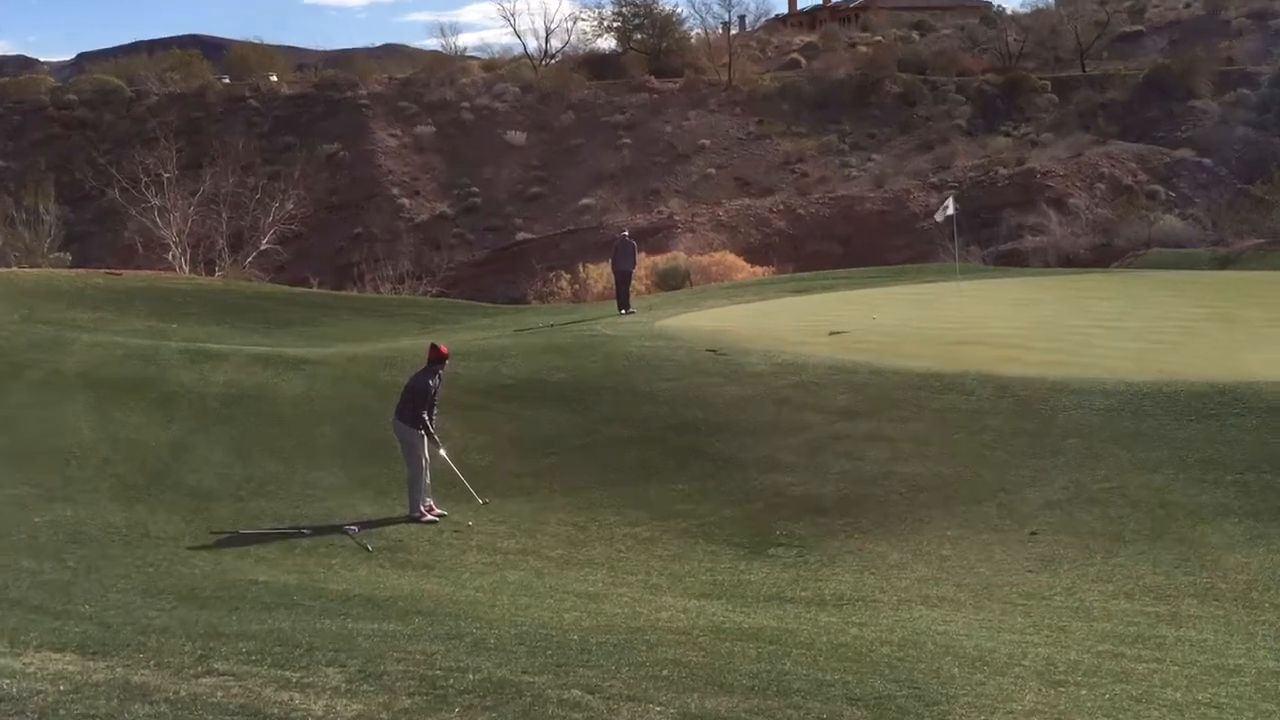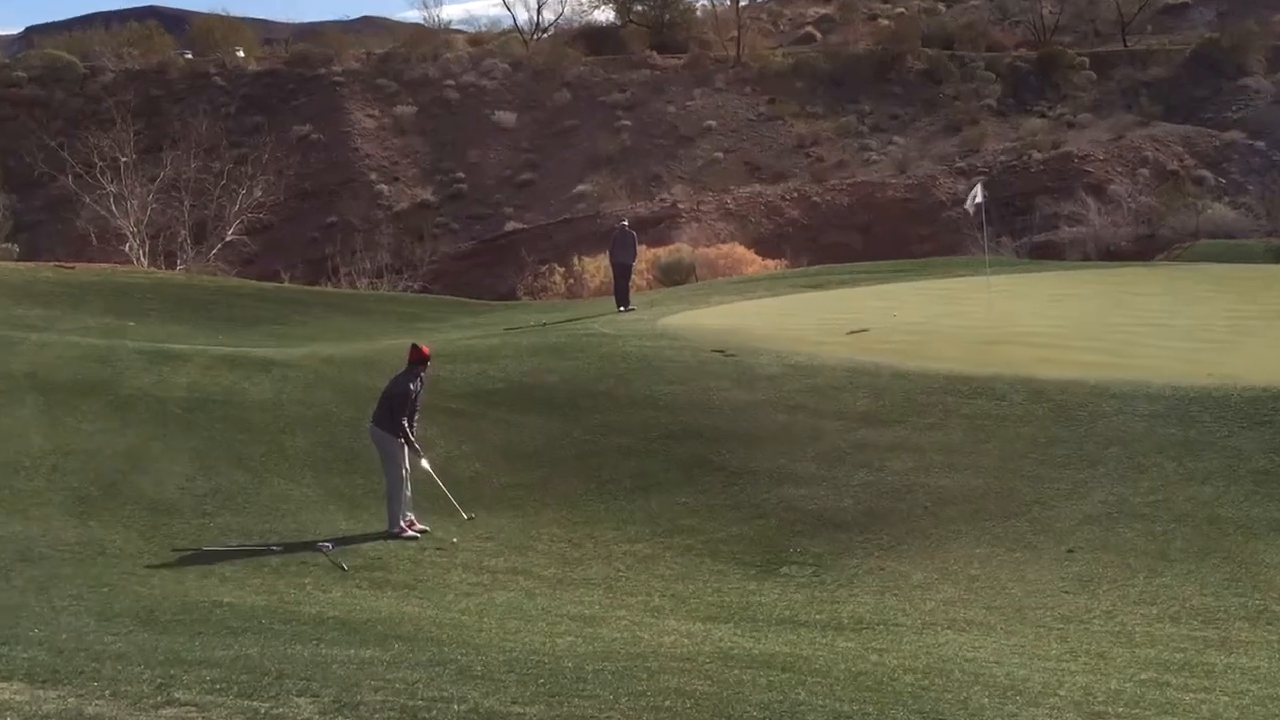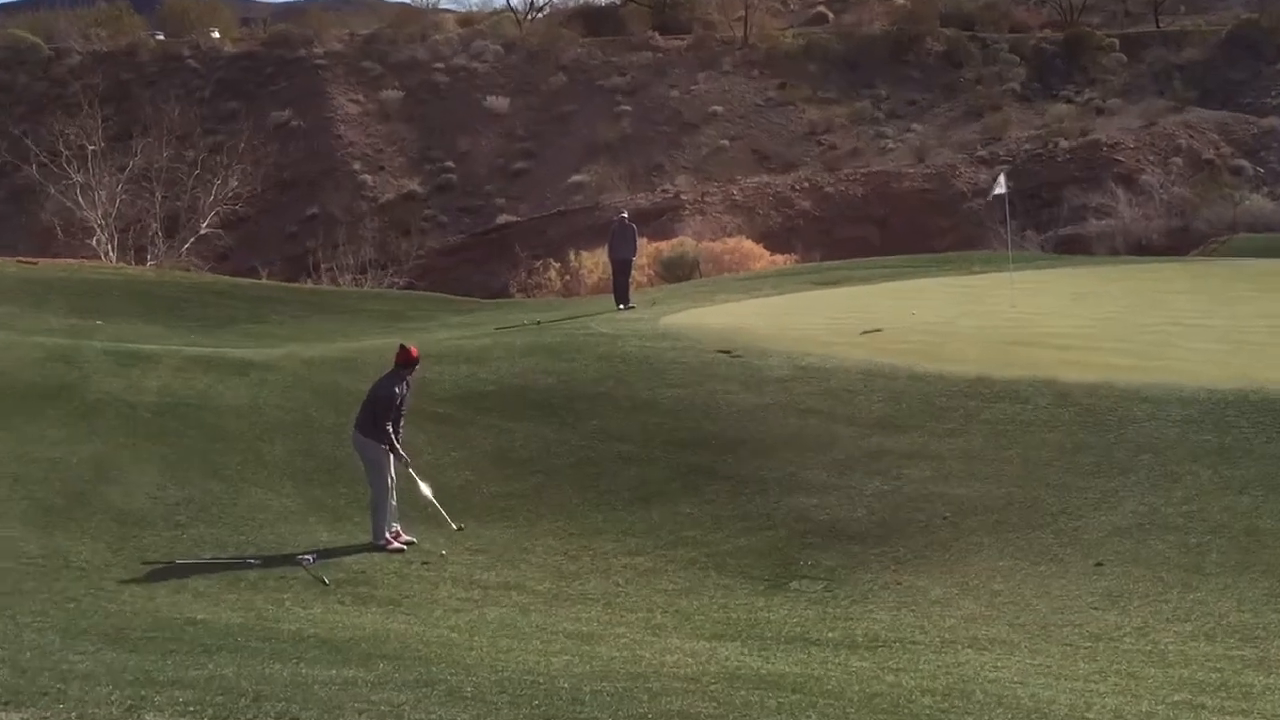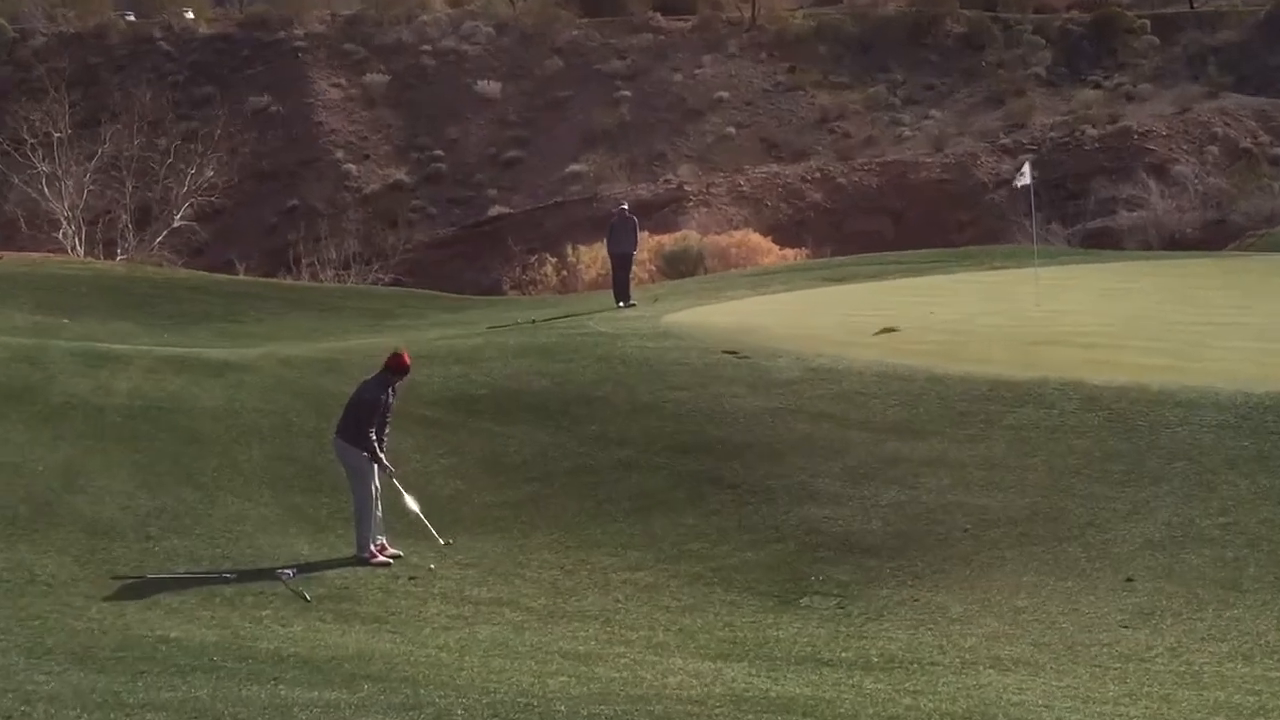
dt=0.2s
person 1, frame 1
left shoulder: (436, 376)
right shoulder: (424, 382)
left elbow: (433, 404)
right elbow: (420, 412)
left wrist: (431, 429)
right wrist: (431, 434)
left hip: (416, 424)
right hip: (406, 425)
left knee: (424, 463)
right knee: (417, 466)
person 1, frame 2
left shoulder: (418, 379)
right shoulder: (404, 385)
left elbow: (414, 410)
right elbow: (400, 419)
left wrist: (412, 436)
right wrist: (411, 442)
left hip: (396, 431)
right hip: (385, 432)
left knee: (404, 473)
right knee: (396, 477)
left ankle: (407, 518)
right ankle: (395, 526)
person 1, frame 3
left shoulder: (404, 382)
right shoulder: (389, 388)
left elbow: (399, 415)
right elbow: (383, 424)
left wrist: (397, 443)
right wrist: (396, 449)
left hip: (381, 437)
right hip: (368, 438)
left knee: (390, 482)
right knee: (382, 486)
left ankle: (392, 529)
right ankle: (381, 537)
person 1, frame 4
left shoulder: (389, 387)
right shoulder: (373, 392)
left elbow: (384, 422)
right elbow: (367, 431)
left wrist: (381, 452)
right wrist: (379, 459)
left hip: (365, 444)
right hip: (350, 444)
left knee: (374, 492)
right knee: (365, 495)
left ankle: (377, 542)
right ankle: (365, 550)
